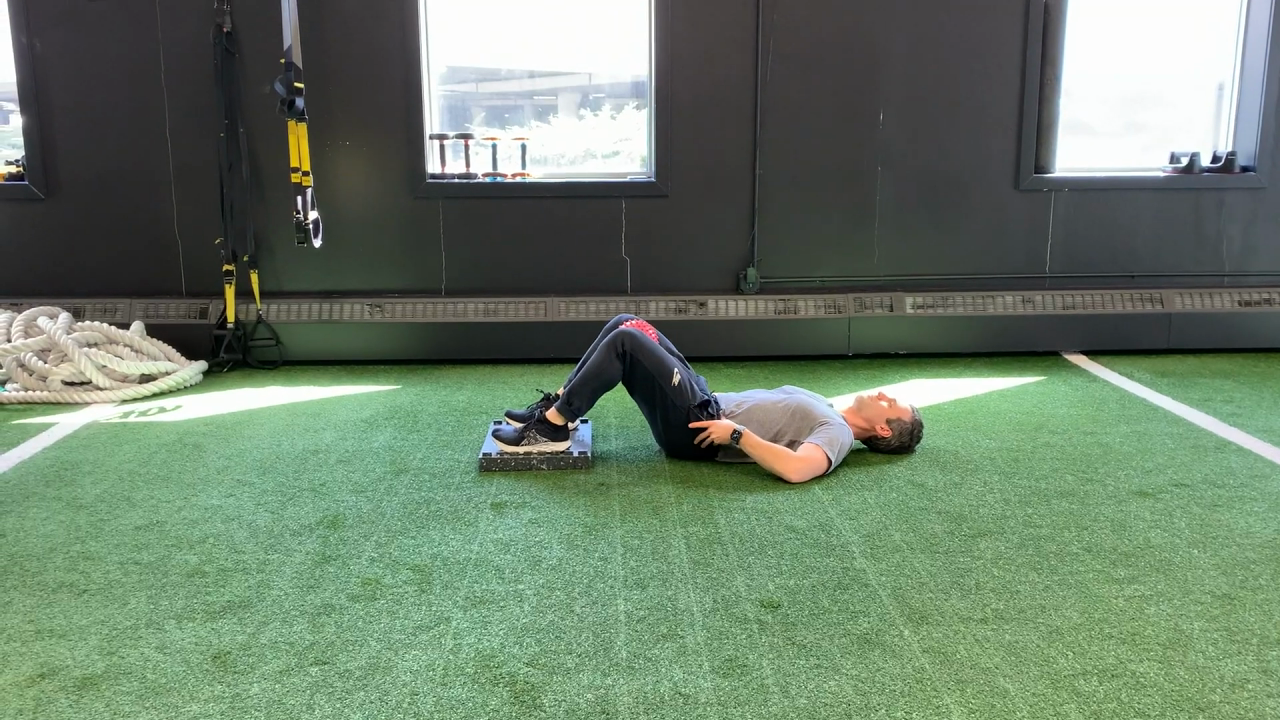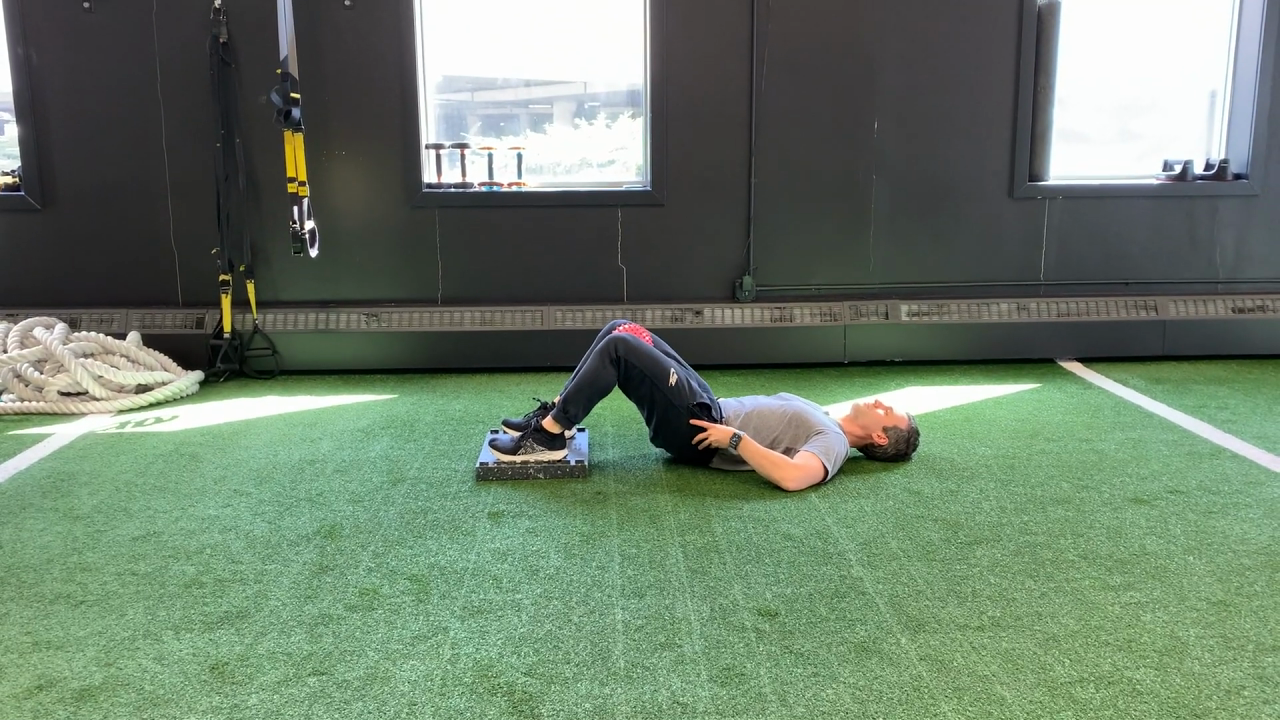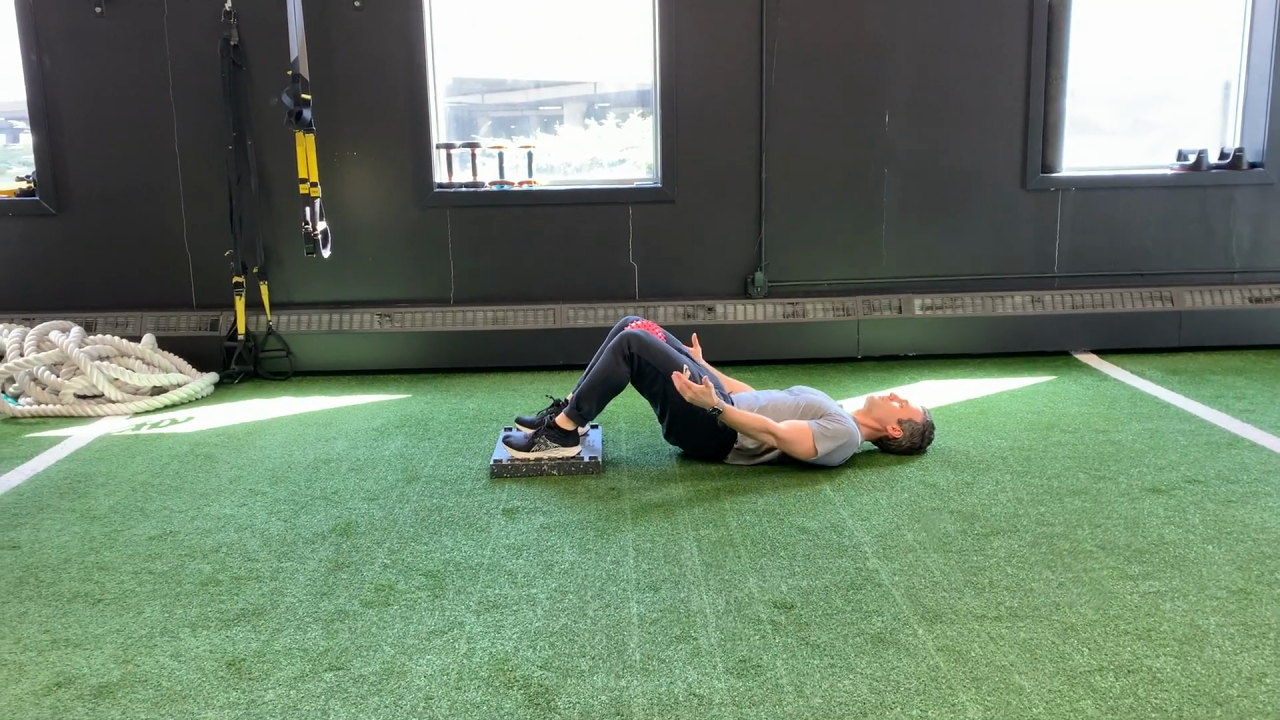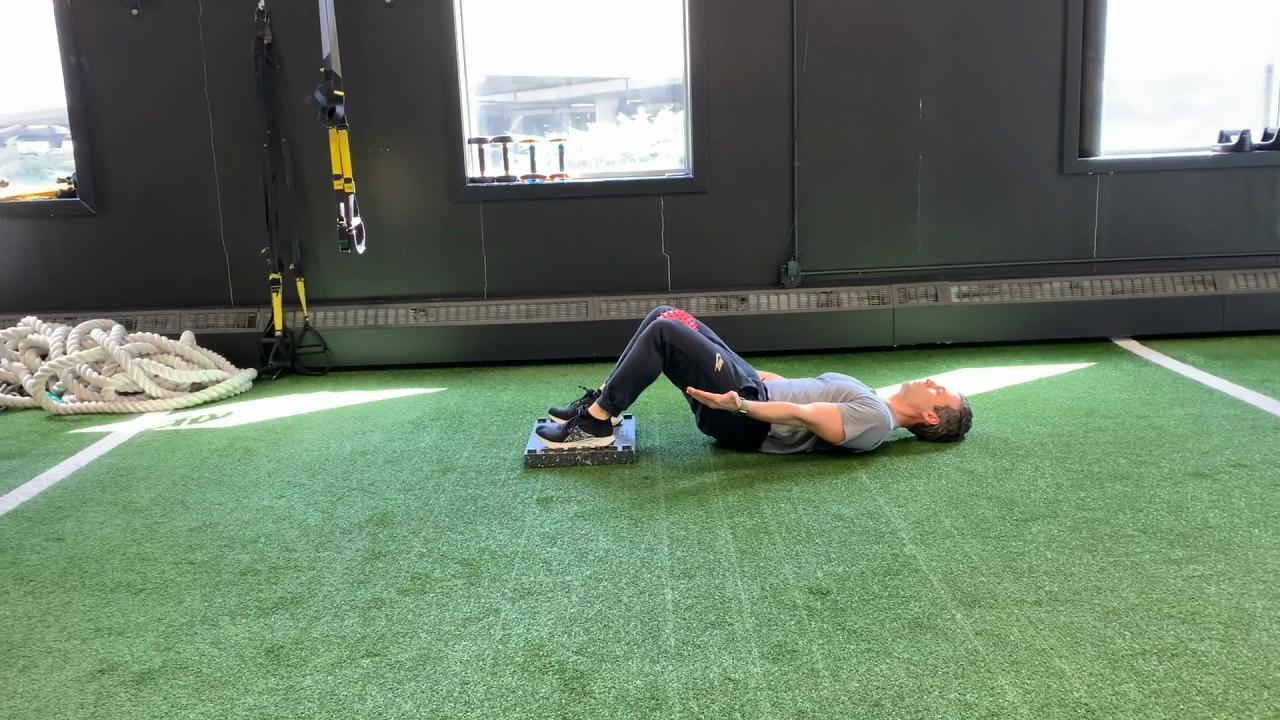
dt=1s
person 1, frame 1
left shoulder: (837, 434)
right shoulder: (825, 411)
left elbow: (794, 469)
left wrist: (736, 433)
left hip: (695, 425)
right hip: (708, 403)
left knee: (625, 341)
right knee: (627, 324)
left ankle: (551, 427)
right ankle: (557, 405)
person 1, frame 2
left shoulder: (833, 443)
right shoulder: (822, 421)
left elbow: (791, 477)
left wrist: (734, 438)
left hip: (697, 429)
right hip: (709, 409)
left knee: (618, 346)
right knee: (622, 331)
left ankle: (548, 436)
right ankle: (554, 413)
person 1, frame 3
left shoulder: (844, 436)
right shoulder: (835, 416)
left elbow: (774, 435)
left wrist: (713, 405)
right wrist: (704, 367)
left hip: (713, 432)
right hip: (721, 408)
left knee: (632, 343)
right knee: (634, 326)
left ankle: (562, 433)
right ankle: (567, 410)
person 1, frame 4
left shoulder: (876, 421)
right shoulder: (870, 402)
left elbow: (802, 416)
left wrist: (738, 405)
right wrist: (753, 377)
left hip: (747, 422)
right hip: (753, 390)
left knee: (663, 333)
right knee: (666, 317)
left ankle: (595, 422)
right ankle: (601, 401)
